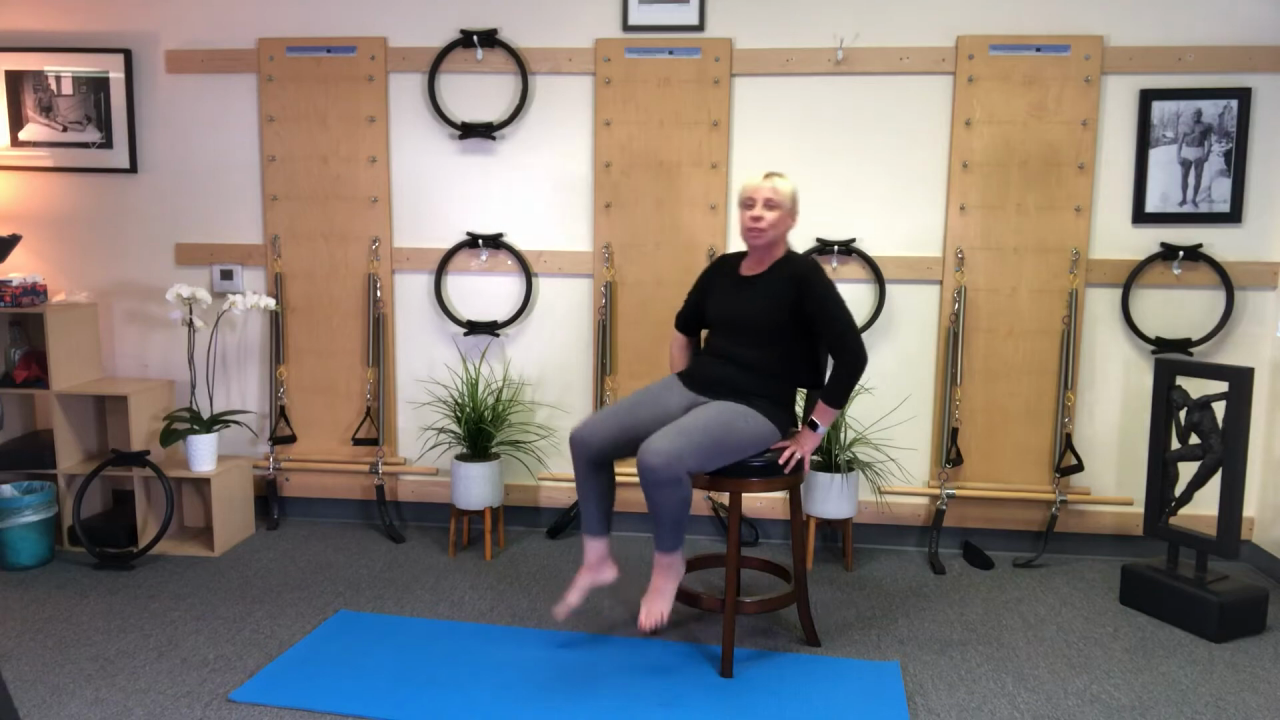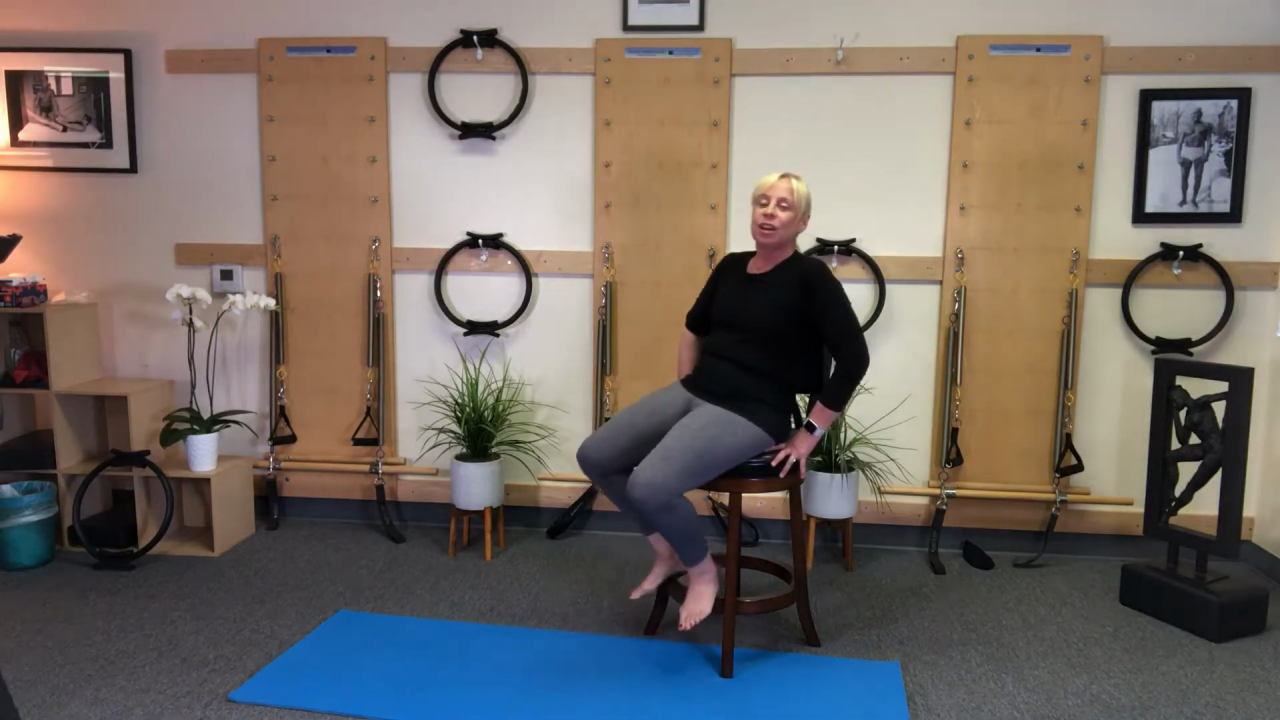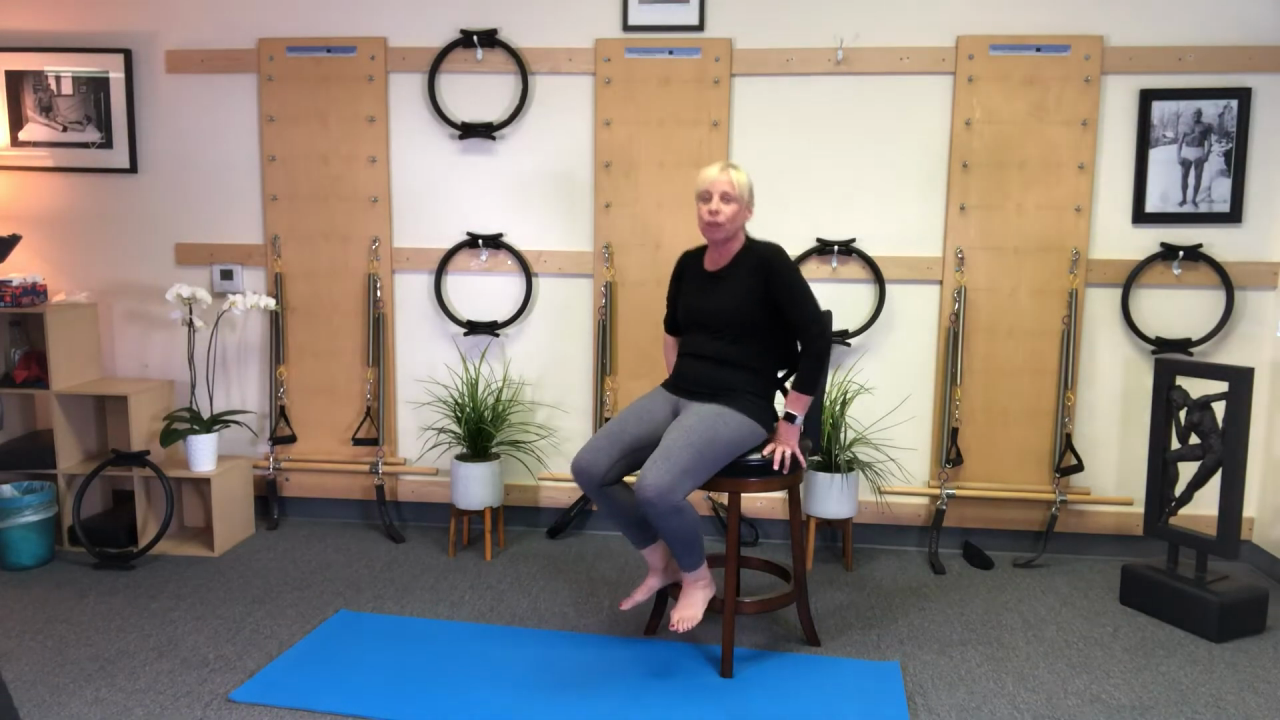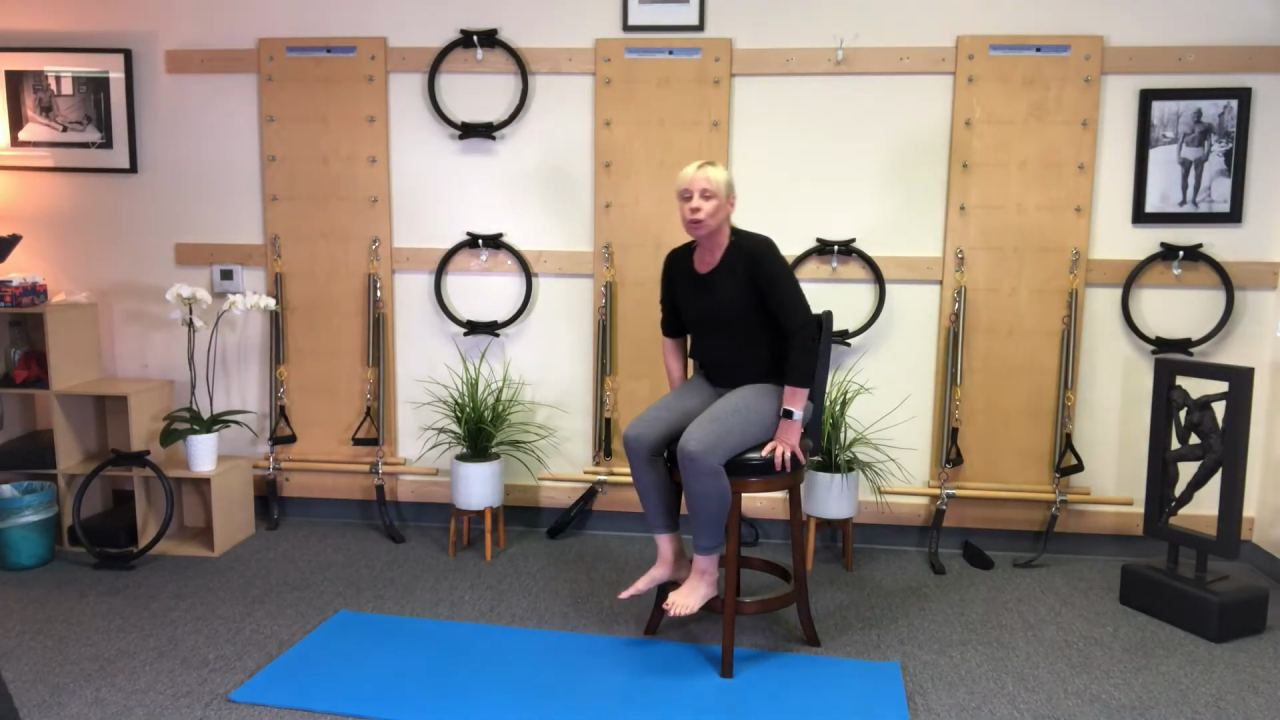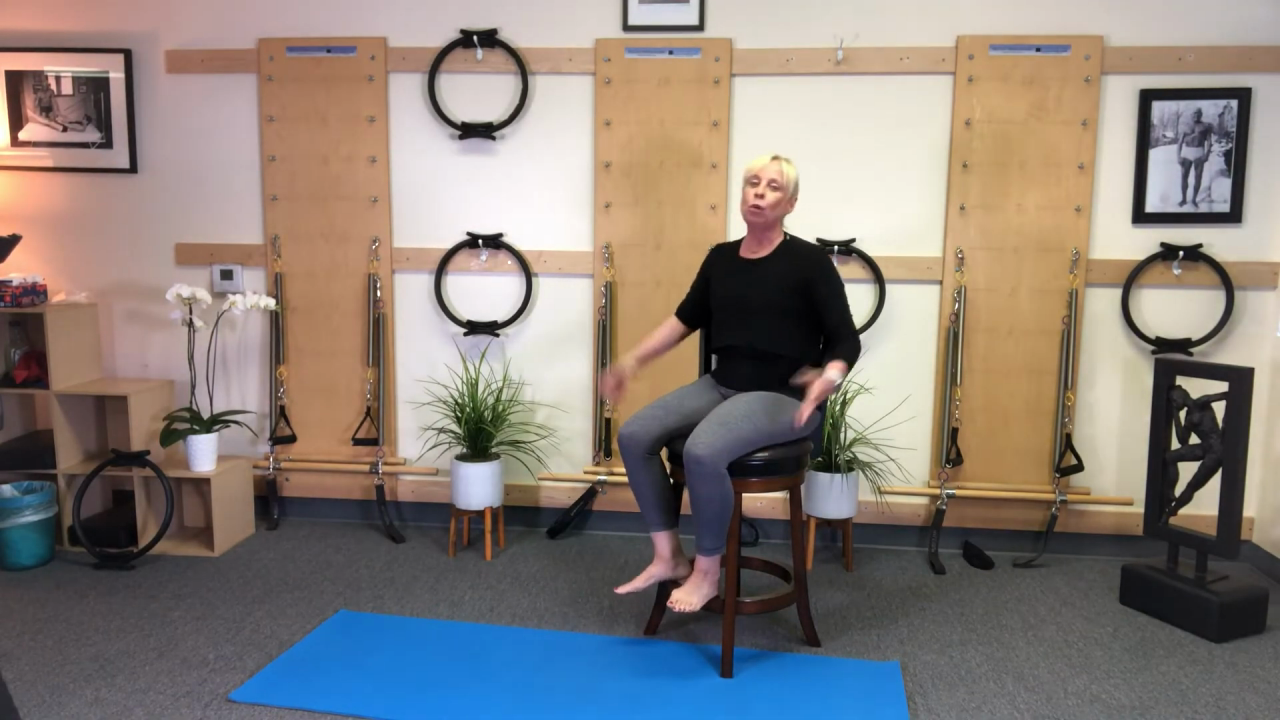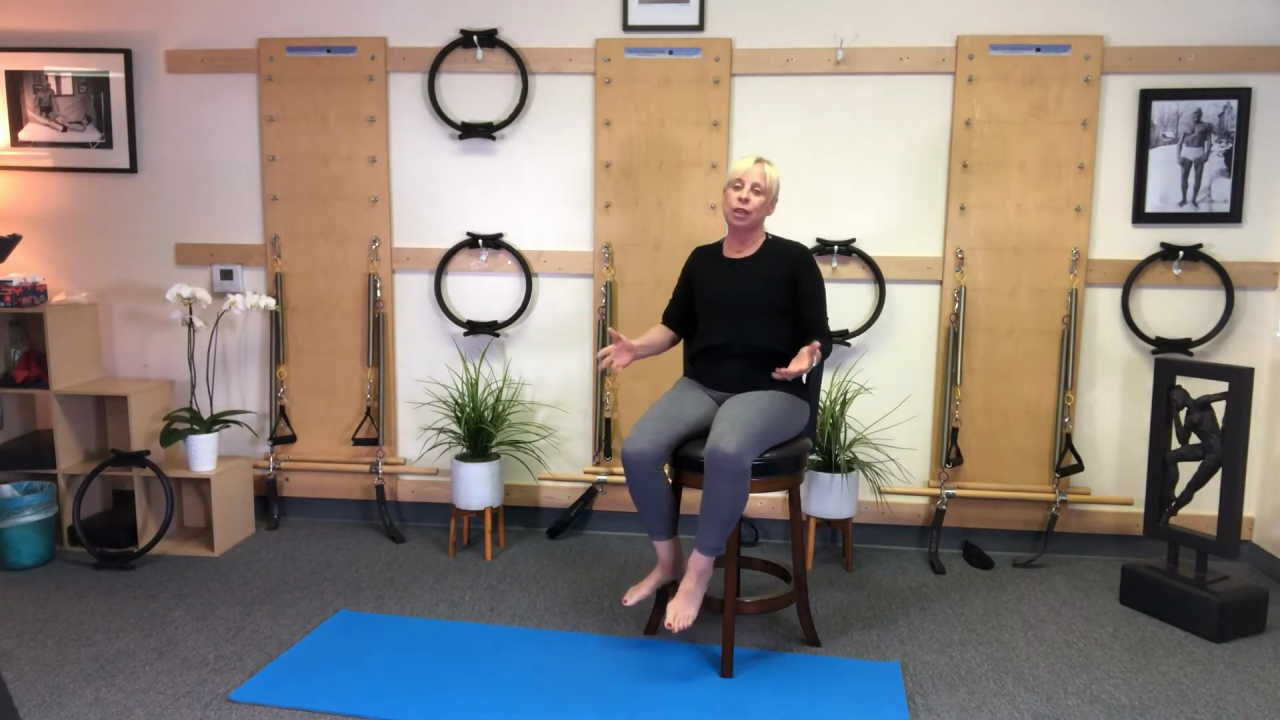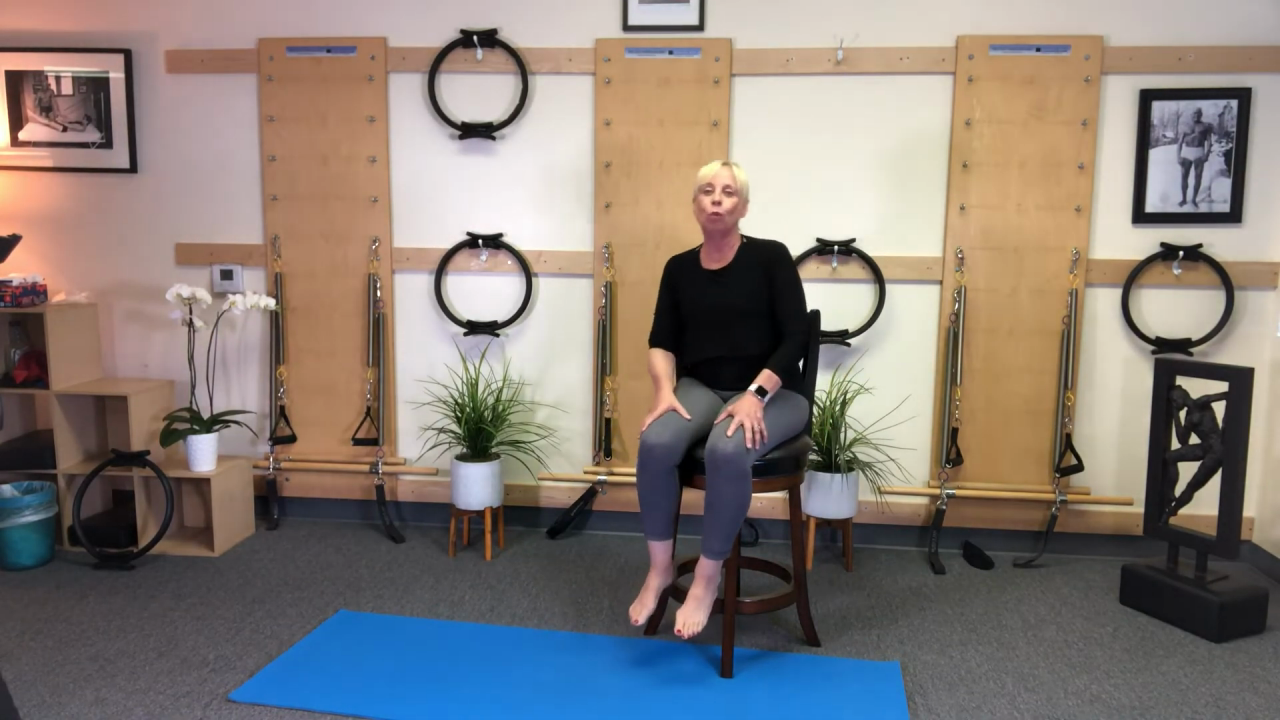
dt=0.7s
person 1, frame 1
left shoulder: (804, 276)
right shoulder: (723, 269)
left elbow: (852, 357)
right elbow: (684, 330)
left wrist: (812, 431)
right wrist: (670, 400)
left hip: (756, 411)
right hip: (693, 389)
left knee: (657, 458)
right knee: (587, 440)
left ankle: (668, 565)
right ankle: (598, 560)
person 1, frame 2
left shoulder: (811, 276)
right shoulder: (731, 267)
left elbow: (853, 359)
right elbow: (694, 329)
left wrist: (809, 434)
right wrist: (680, 390)
left hip: (751, 413)
right hip: (694, 392)
left knee: (648, 486)
right knee: (594, 456)
left ankle: (703, 572)
right ankle: (669, 550)
person 1, frame 3
left shoulder: (769, 262)
right shoulder: (688, 264)
left elbow: (816, 341)
left wrist: (789, 422)
left hip: (736, 406)
right hip: (677, 395)
left knee: (658, 488)
right knee: (589, 469)
left ankle: (698, 580)
right ankle: (662, 565)
person 1, frame 4
left shoulder: (757, 253)
right shoulder: (676, 263)
left elbow: (803, 333)
right elbow: (673, 335)
left wrist: (790, 420)
right wrist: (680, 404)
left hip: (767, 386)
right hip: (712, 383)
left knee: (697, 448)
right knee: (639, 437)
left ankle: (705, 573)
right ankle: (670, 559)
person 1, frame 5
left shoulder: (809, 261)
right shoulder: (721, 257)
left elbow: (843, 338)
right elbow: (687, 317)
left wrist: (830, 376)
right wrist: (635, 359)
left hip: (782, 395)
right hip: (720, 385)
left knee: (702, 451)
right knee: (633, 435)
left ankle: (707, 571)
right ankle: (670, 556)
person 1, frame 6
left shoulder: (793, 259)
right shoulder: (701, 259)
left elbow: (818, 335)
right elbow: (675, 325)
left wrist: (804, 358)
right wrist: (635, 347)
left hip: (769, 392)
right hip: (702, 385)
left knee: (726, 452)
right knee: (636, 452)
left ankle: (699, 571)
right ankle: (668, 560)
person 1, frame 7
left shoulder: (770, 257)
right shoulder: (678, 268)
left elbow: (796, 337)
right elbow: (662, 341)
left wrist: (755, 395)
right wrist: (665, 390)
left hip: (771, 392)
right hip: (701, 387)
left knee: (726, 451)
right knee: (655, 442)
left ankle: (708, 577)
right ankle: (660, 568)
